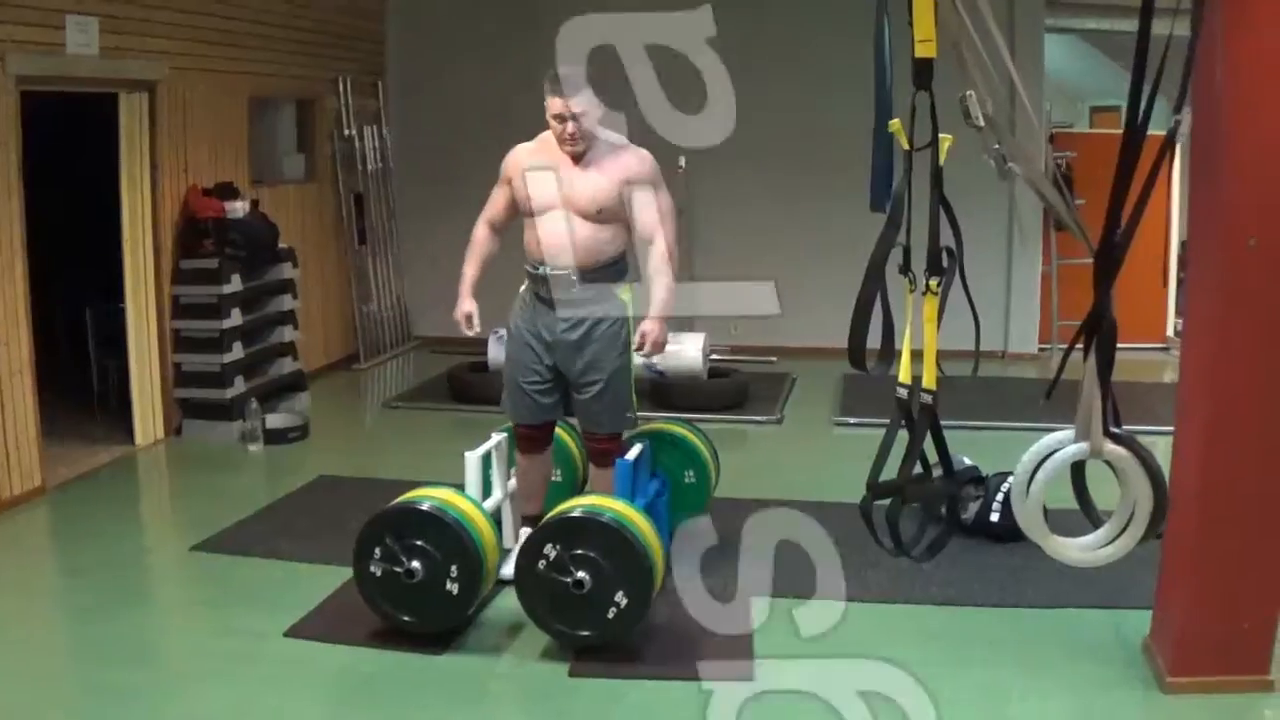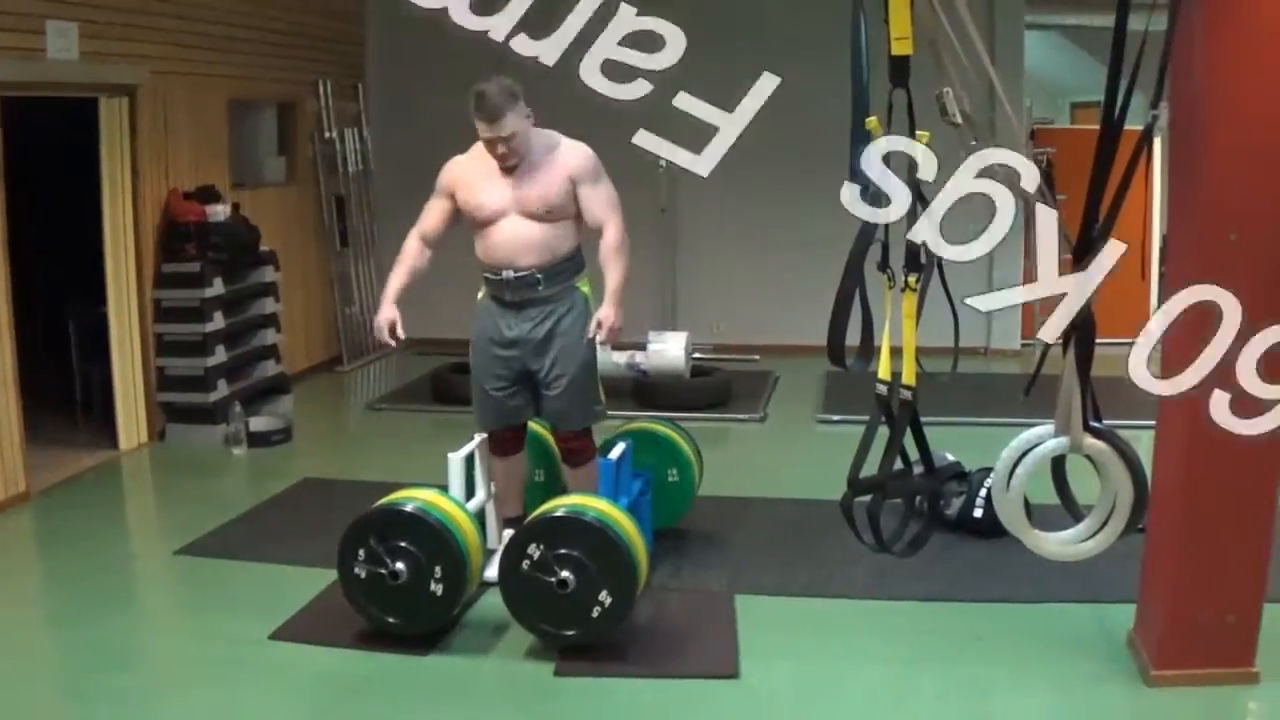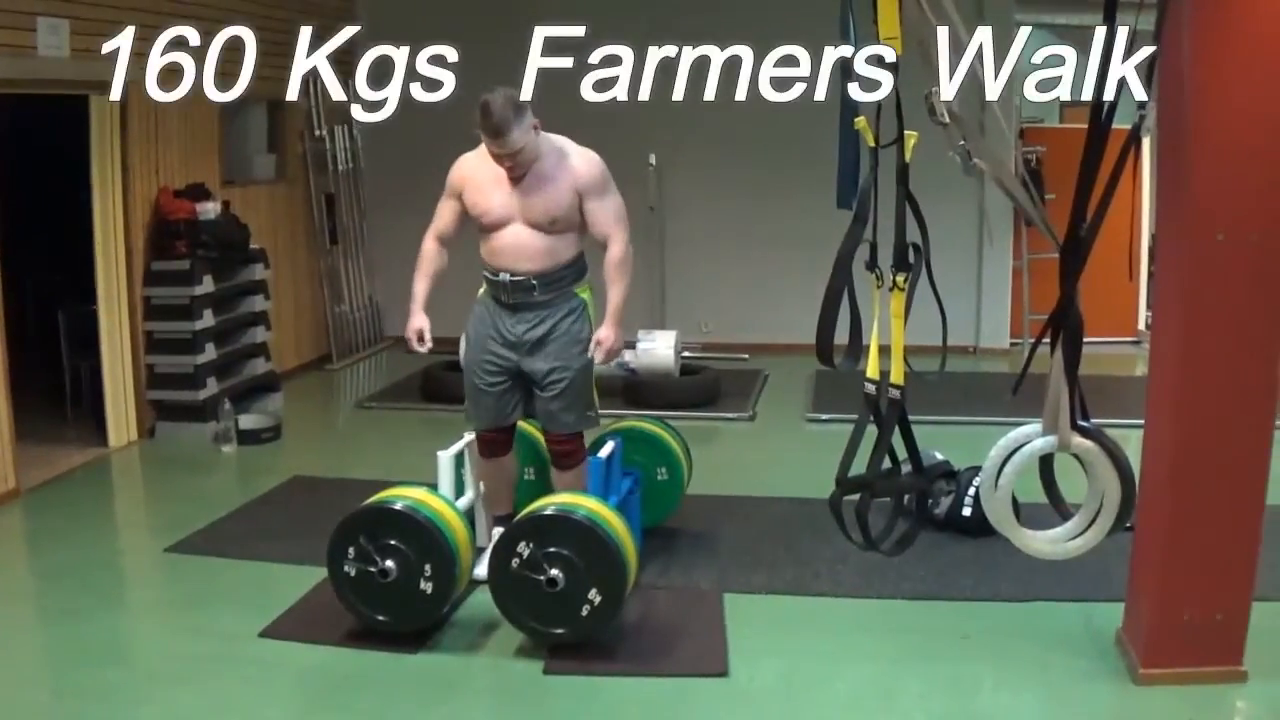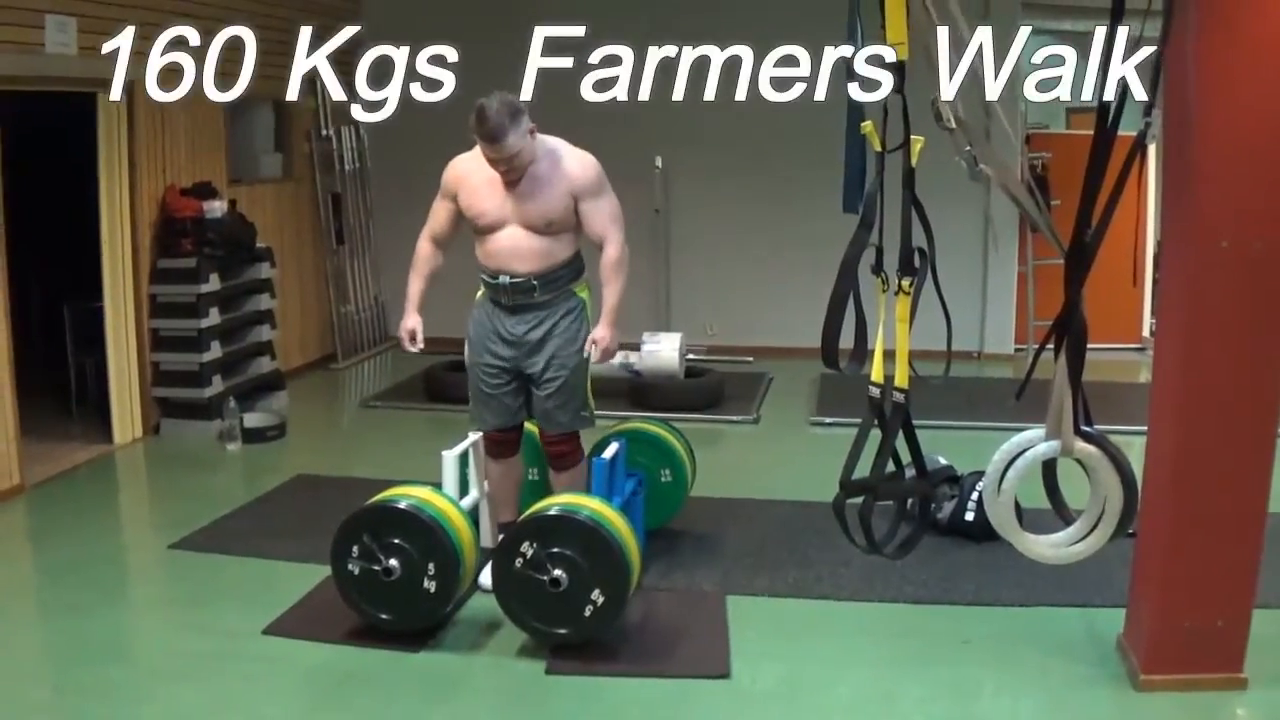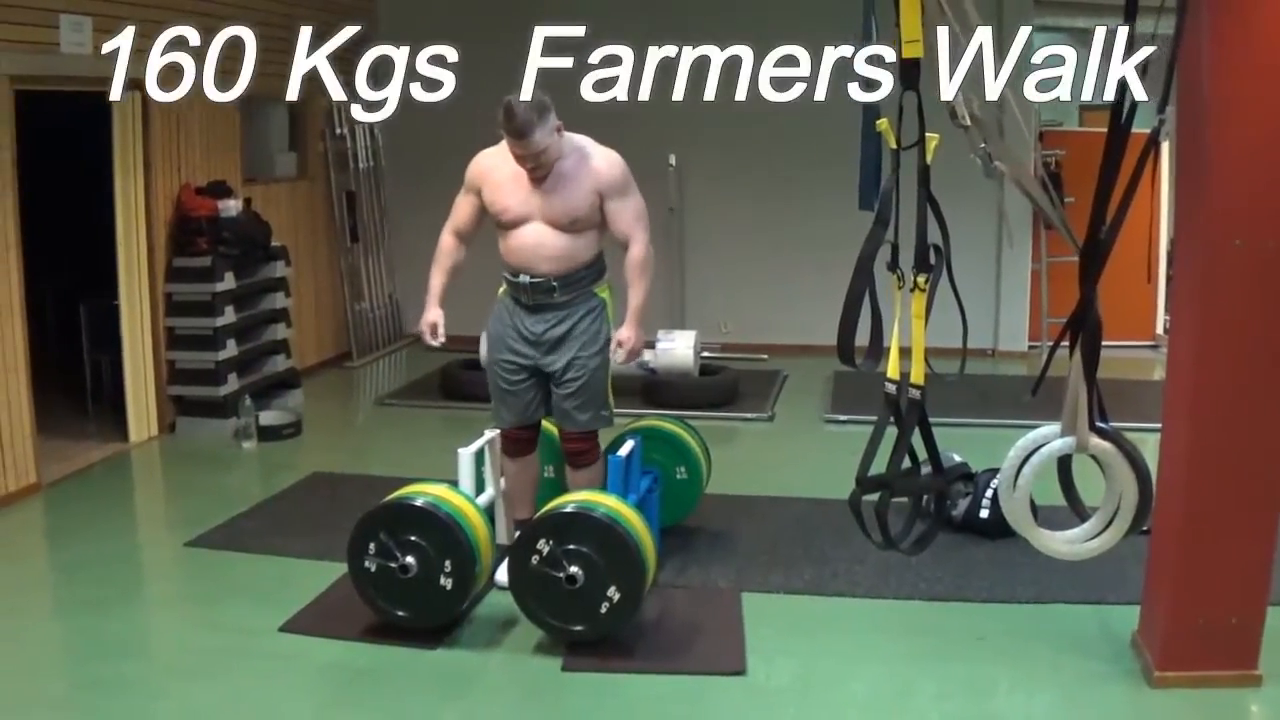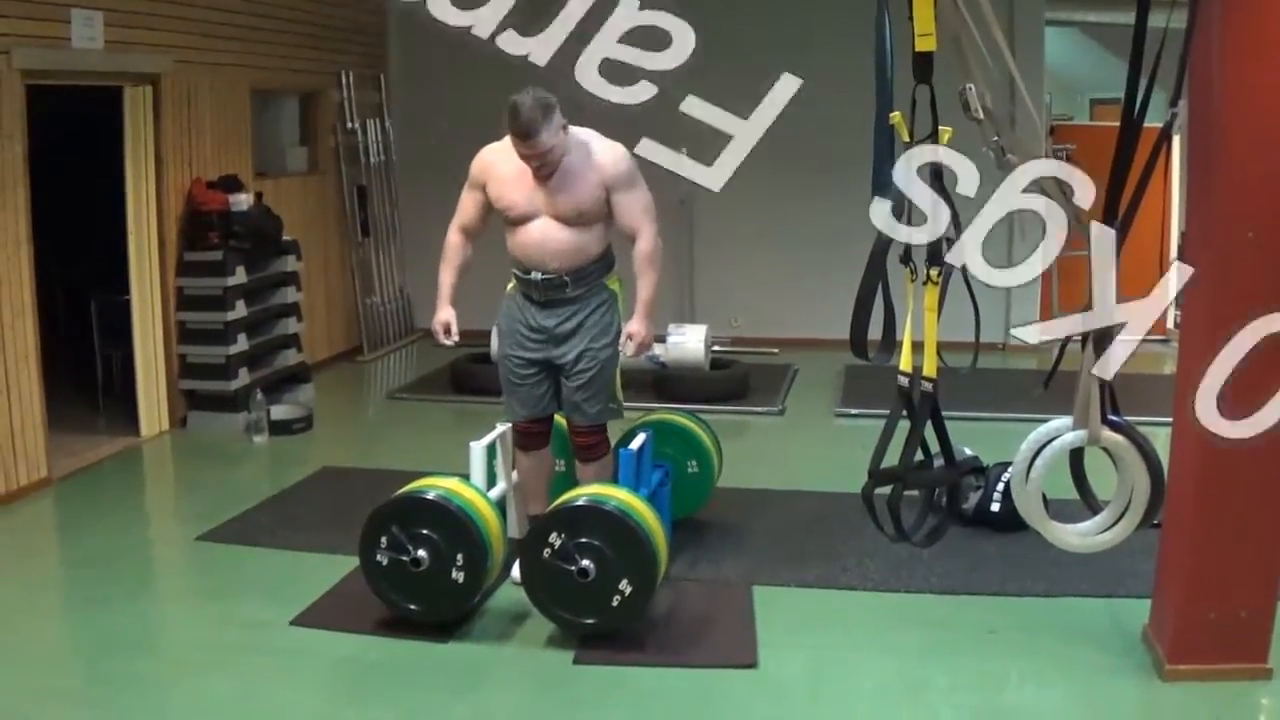
dt=0.5s
person 1, frame 1
left shoulder: (631, 163)
right shoulder: (521, 160)
left elbow: (659, 240)
right elbow: (489, 224)
left wrist: (658, 312)
right wrist: (467, 290)
left hip: (600, 307)
right hip: (535, 304)
left knee: (602, 434)
right knee: (529, 428)
right ankle: (529, 533)
person 1, frame 2
left shoulder: (574, 158)
right shoulder: (459, 172)
left elbow: (611, 229)
right elbow: (422, 239)
left wrist: (612, 300)
right wrist: (390, 299)
left hip: (560, 304)
right hip: (496, 309)
left knee: (572, 431)
right knee: (503, 431)
right ankle: (511, 535)
person 1, frame 3
left shoulder: (582, 167)
right shoulder: (466, 171)
left elbow: (616, 243)
right elbow: (437, 241)
left wrist: (611, 319)
right wrist: (418, 307)
left hip: (560, 309)
right hip: (493, 309)
left knee: (563, 436)
right knee: (491, 430)
right ankle: (501, 533)
person 1, frame 4
left shoulder: (577, 168)
right shoulder: (460, 172)
left elbow: (612, 243)
right elbow: (432, 241)
left wrist: (607, 319)
right wrist: (412, 307)
left hip: (557, 310)
right hip: (492, 312)
left knee: (560, 436)
right knee: (498, 434)
right ankle: (506, 542)
person 1, frame 5
left shoulder: (603, 167)
right shoulder: (485, 167)
left elbow: (637, 243)
right elbow: (455, 235)
left wrist: (633, 319)
right wrist: (434, 300)
left hip: (578, 309)
right hip: (513, 309)
left knee: (578, 434)
right knee: (516, 431)
person 1, frame 6
left shoulder: (608, 160)
right shoulder: (489, 163)
left elbow: (645, 235)
right elbow: (461, 232)
left wrist: (642, 312)
right wrist: (445, 300)
left hip: (587, 303)
right hip: (523, 303)
left knee: (587, 429)
right knee: (528, 426)
